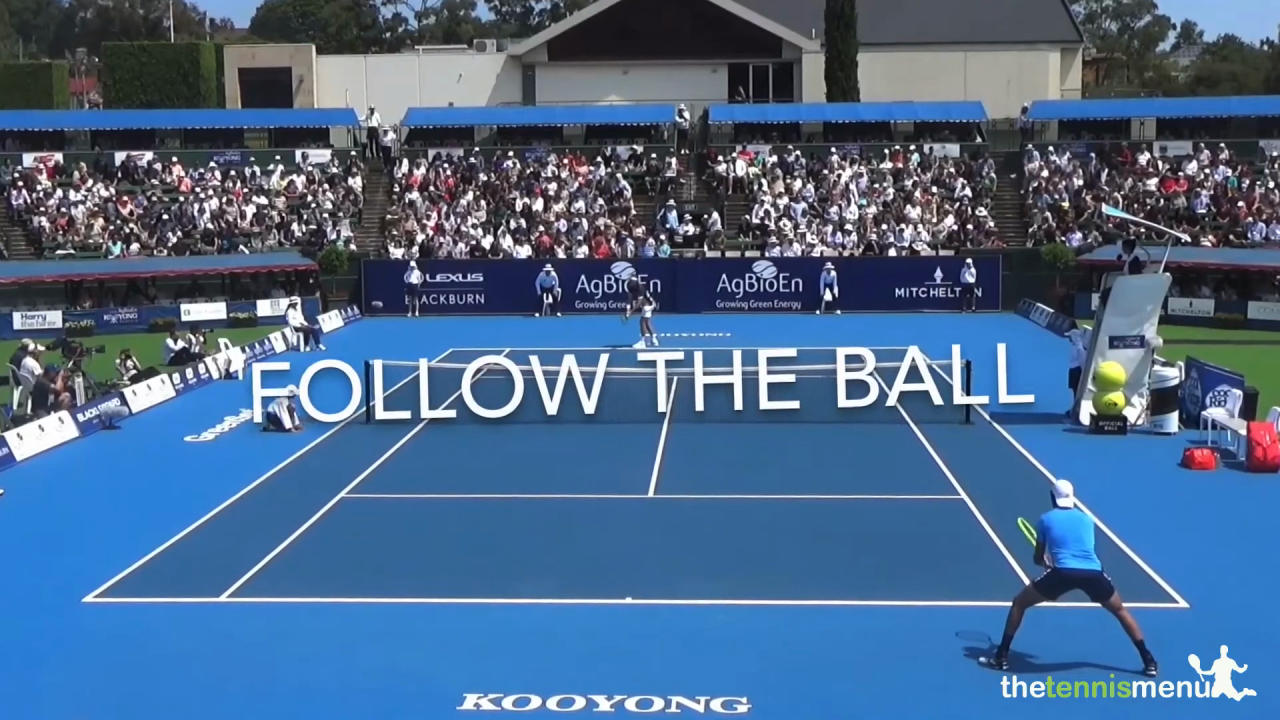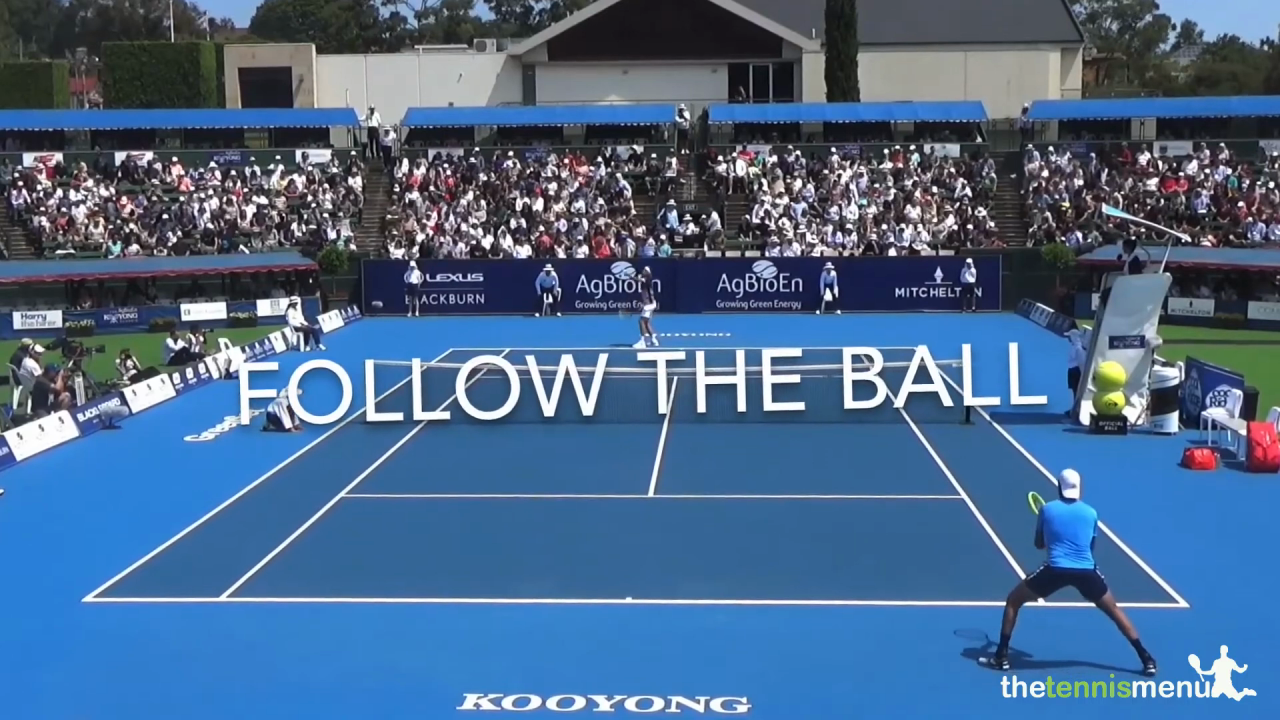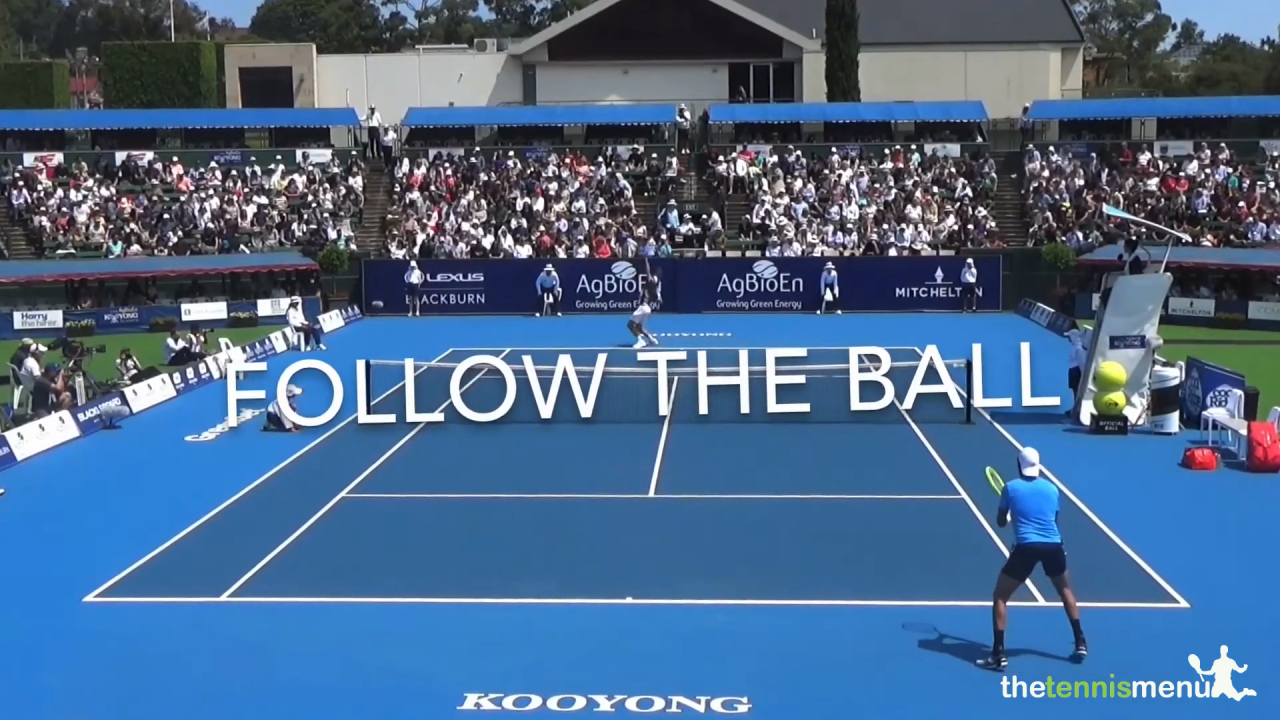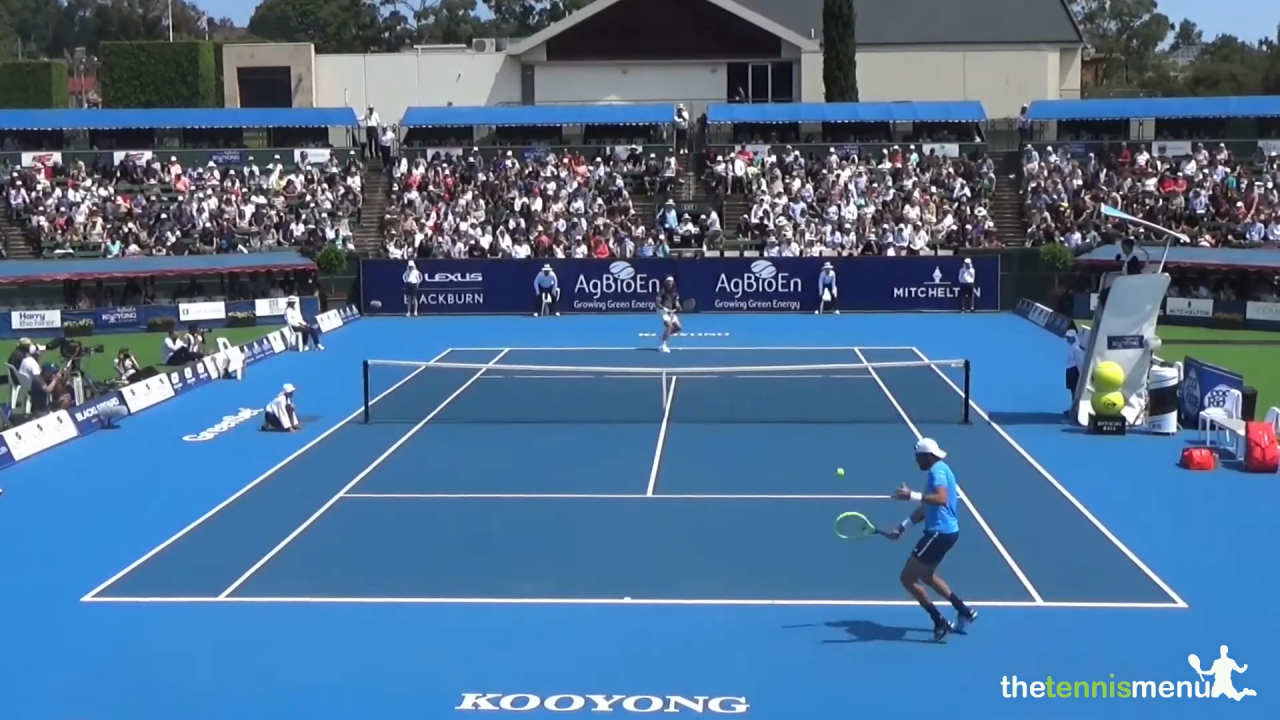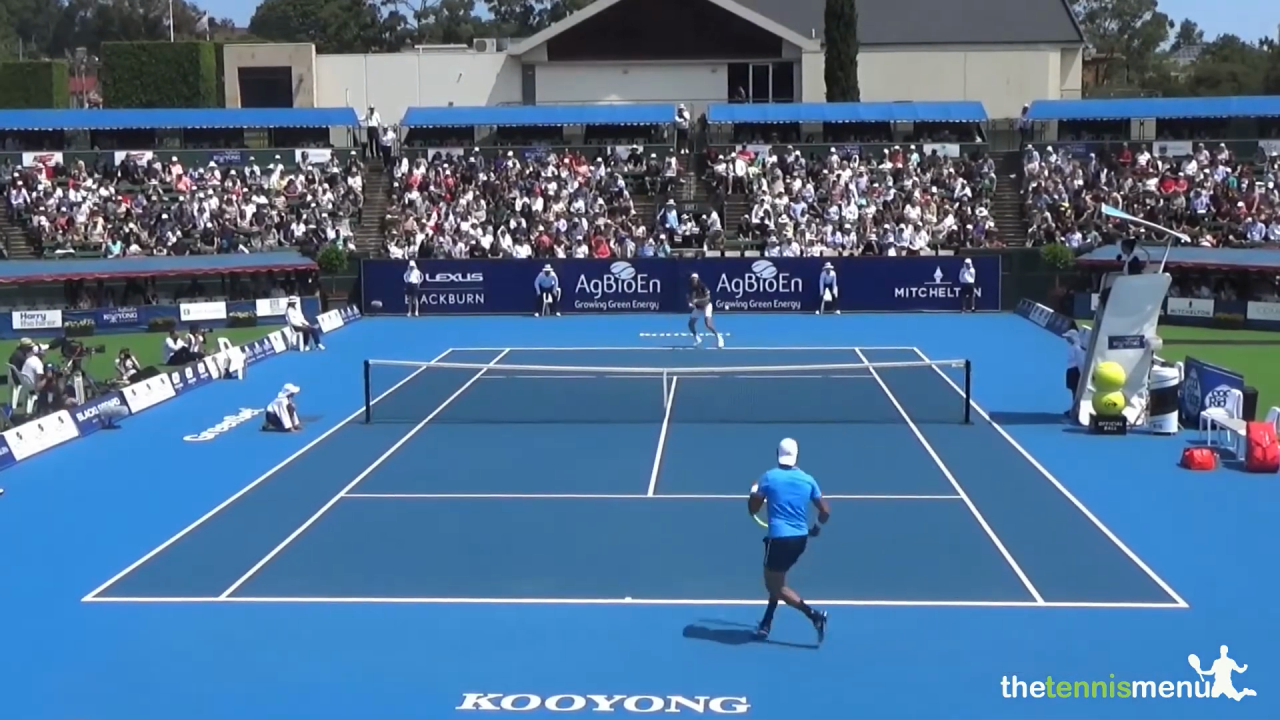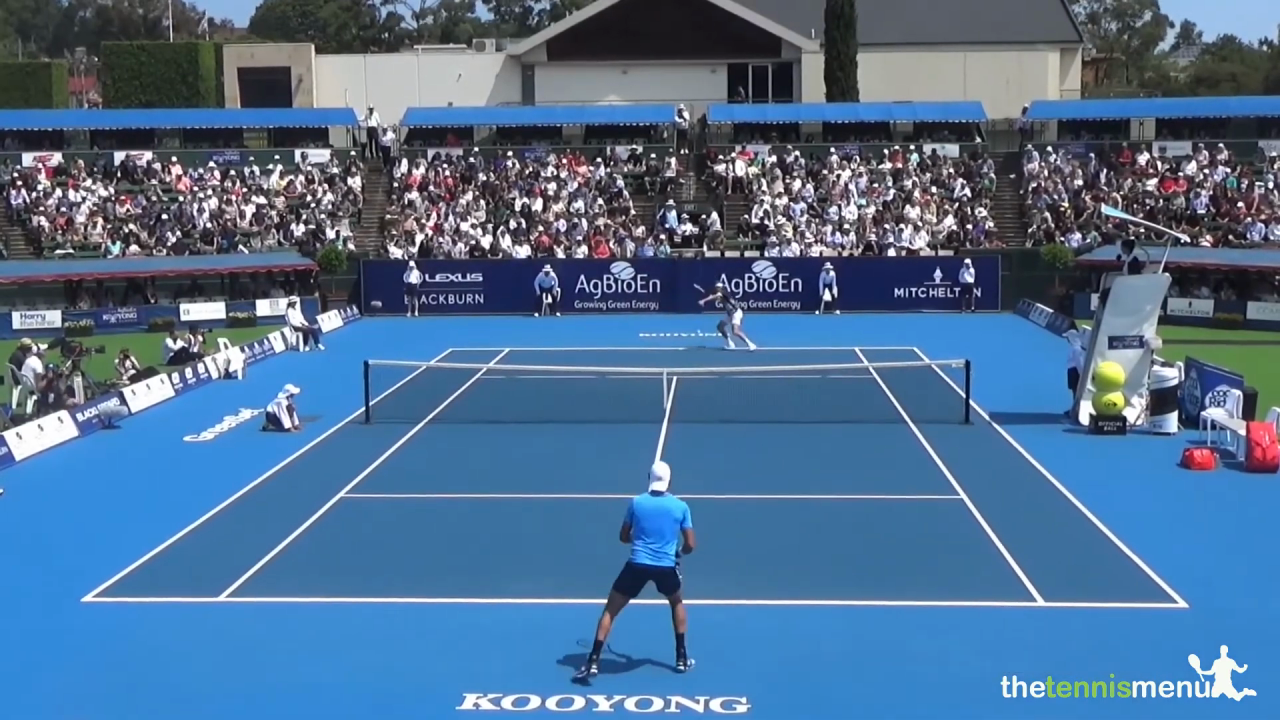
dt=0.7s
person 1, frame 1
left shoulder: (1046, 519)
right shoulder: (1086, 519)
left elbow: (1038, 559)
left wrist: (1048, 563)
left hip: (1063, 572)
right hip: (1093, 573)
left knee: (1019, 604)
right knee: (1121, 611)
left ankle: (1001, 656)
right ankle: (1149, 662)
person 1, frame 2
left shoulder: (1047, 509)
right shoulder: (1091, 513)
left elbow: (1039, 544)
left hip: (1056, 569)
right hip: (1085, 571)
left knee: (1013, 601)
right knee: (1114, 612)
left ankle: (1001, 656)
right ankle: (1147, 661)
person 1, frame 3
left shoulder: (1011, 488)
right shoulder: (1052, 489)
left elbow: (1001, 522)
left hip: (1026, 547)
right hip: (1053, 546)
left knee: (1000, 598)
right knee: (1065, 590)
left ankle: (998, 654)
right ankle: (1080, 643)
person 1, frame 4
left shoulder: (938, 471)
right shoulder: (937, 471)
left elbow: (942, 499)
right elbow: (925, 508)
left wrist: (912, 496)
right wrist: (903, 525)
left hip: (940, 533)
right hip: (947, 532)
left knee: (908, 578)
right knee: (926, 576)
left ankle: (941, 624)
right ankle: (964, 611)
person 1, frame 5
left shoulder: (769, 476)
right shoulder: (808, 480)
left elbow: (753, 509)
right elbow: (826, 513)
left wrist: (754, 490)
right wrist: (816, 527)
left hip: (778, 538)
right hip: (800, 538)
left knee: (776, 587)
right knee: (776, 581)
left ankle: (815, 615)
right ankle: (766, 624)
person 1, frame 6
left shoulder: (636, 502)
right shoulder: (680, 506)
left elbow: (624, 537)
right elbow: (690, 545)
right wrist: (678, 552)
left hip: (637, 565)
right hip: (666, 567)
left knee: (609, 611)
right knee: (677, 603)
left ankle: (593, 663)
right ankle: (681, 658)
